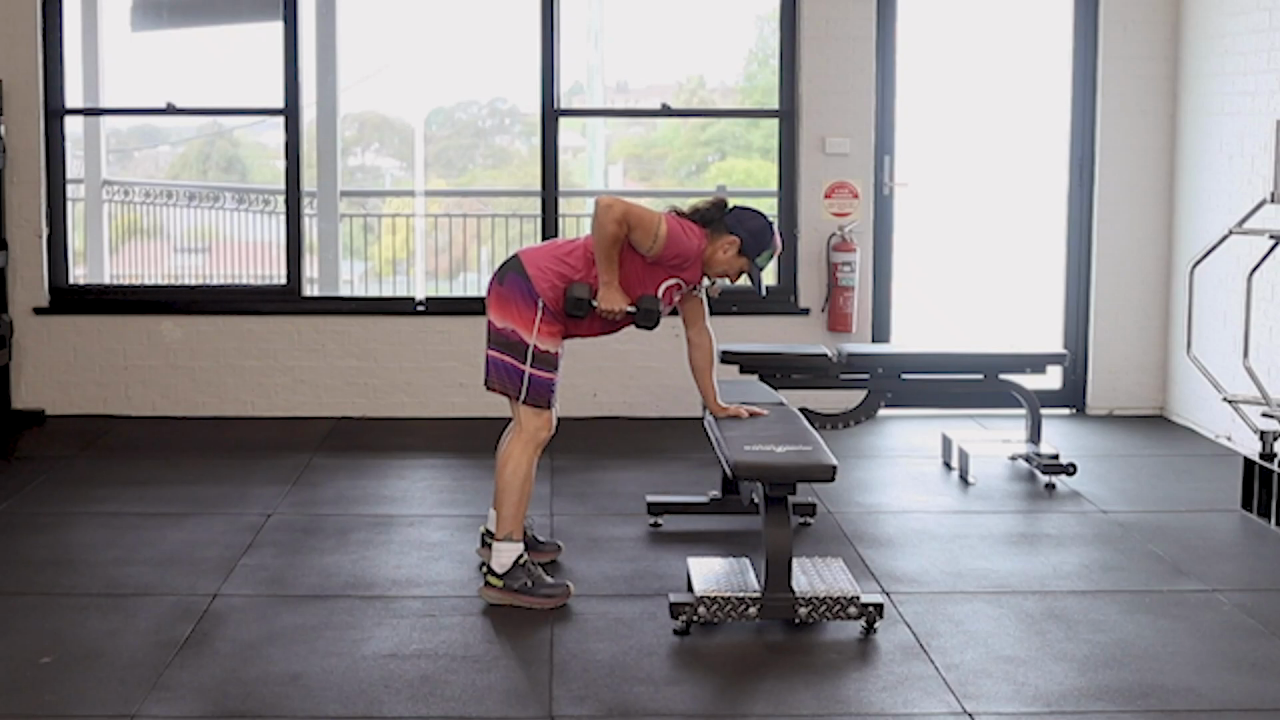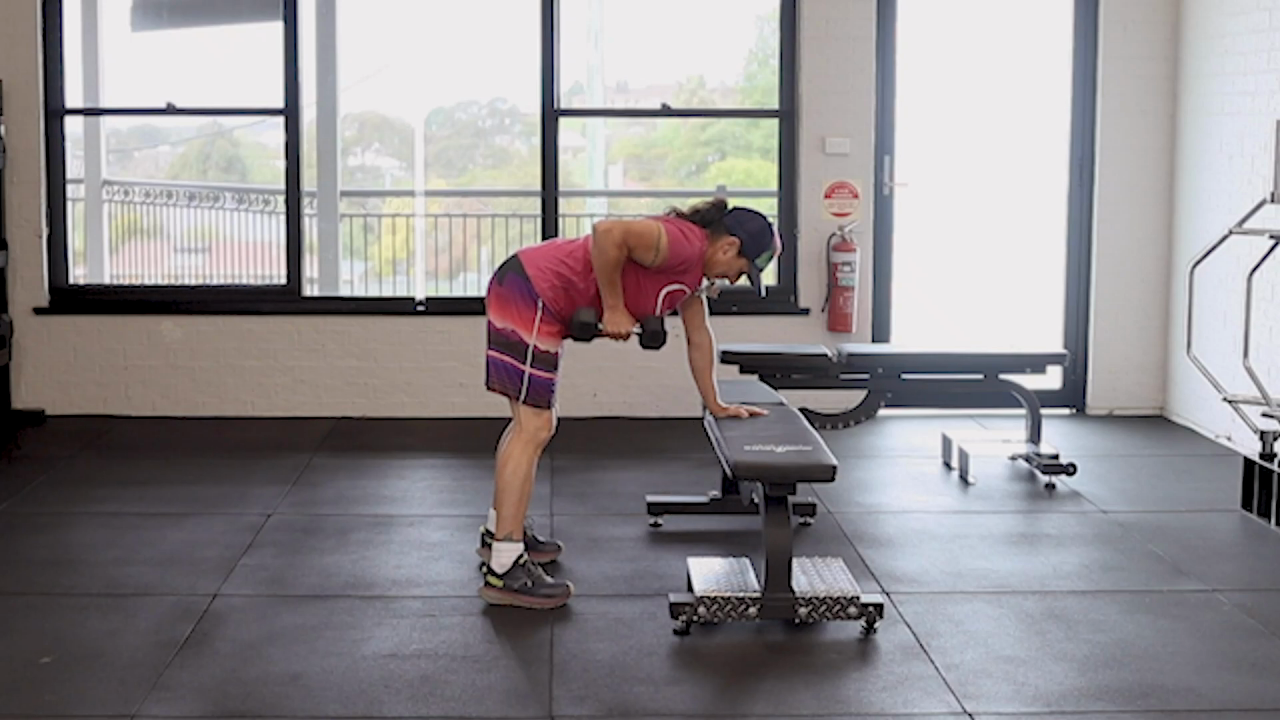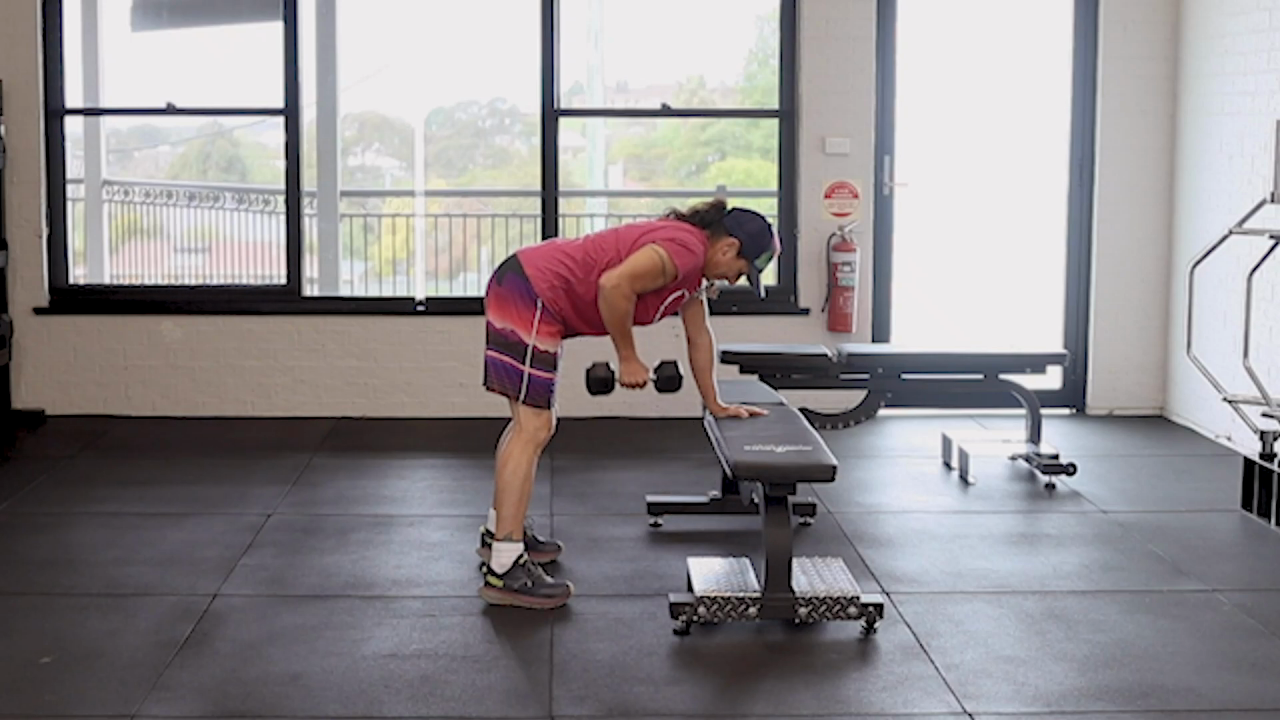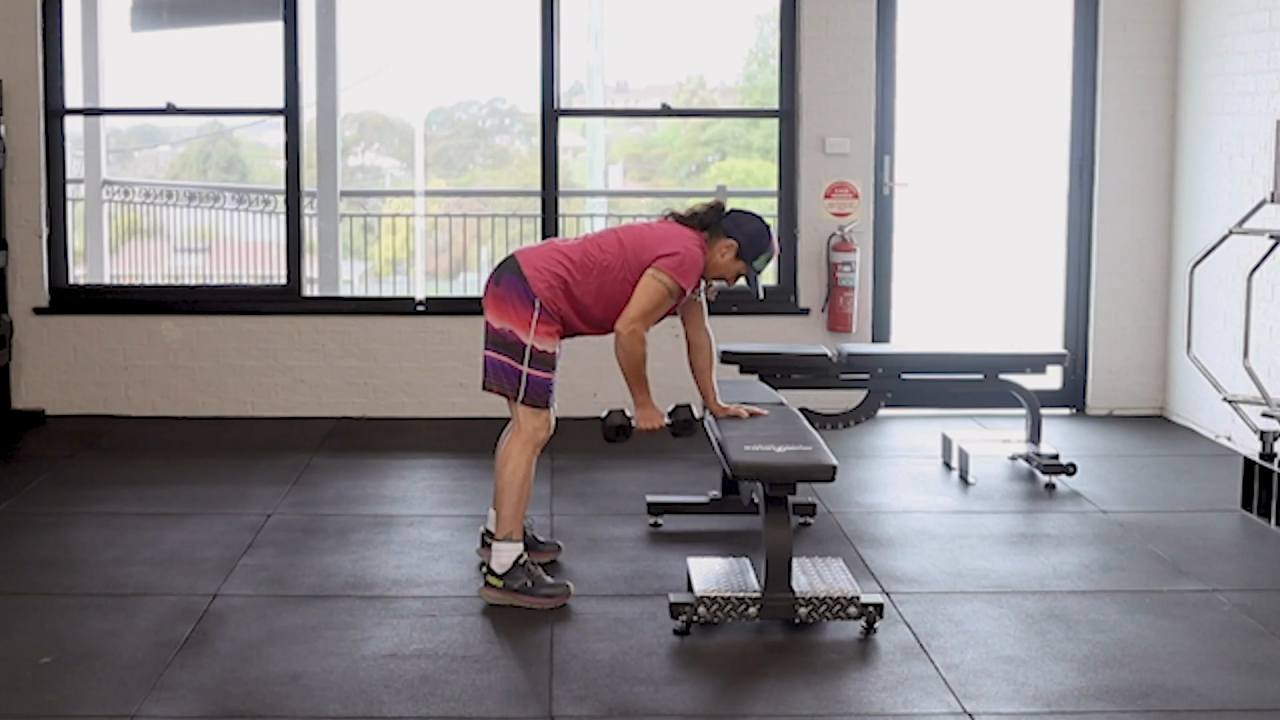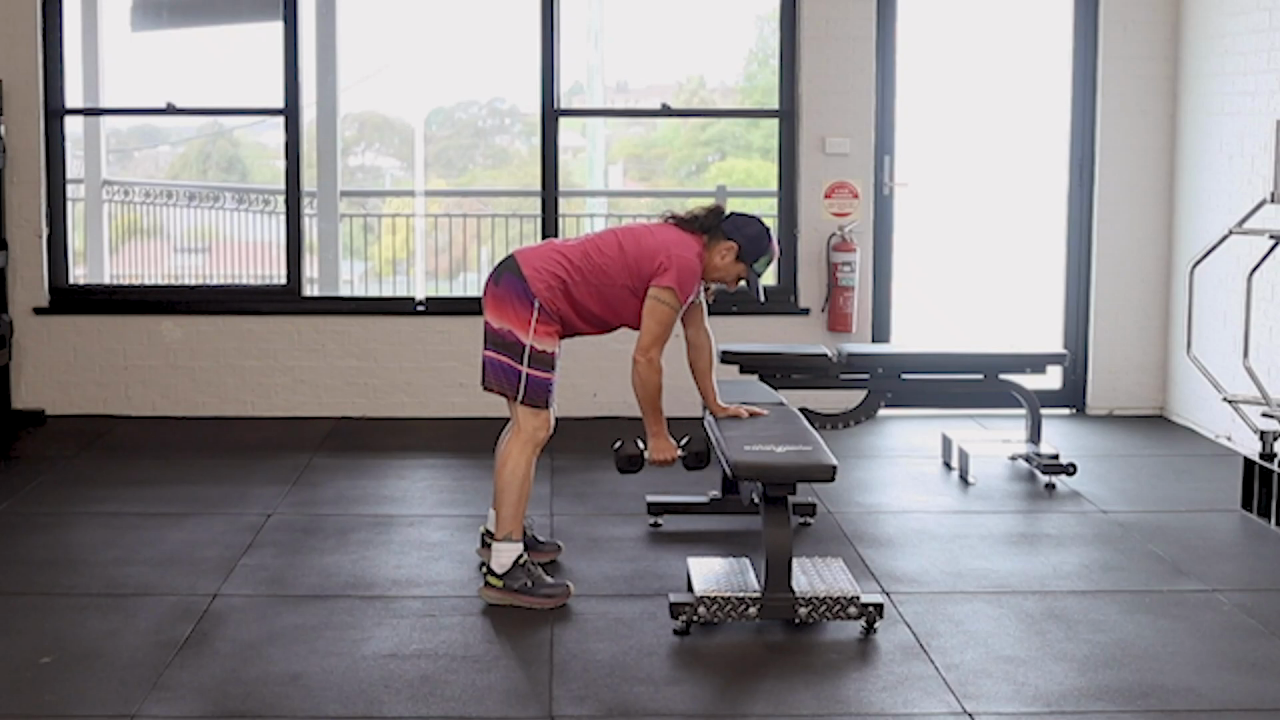
dt=0.3s
person 1, frame 1
left shoulder: (693, 264)
right shoulder: (682, 242)
left elbow: (697, 332)
right elbow: (609, 208)
left wrist: (715, 404)
right wrist: (609, 285)
left hip: (530, 295)
right hip: (529, 293)
left knee: (530, 421)
right knee: (535, 428)
left ankle: (500, 530)
right ankle: (505, 569)
person 1, frame 2
left shoulder: (693, 261)
right shoulder: (683, 245)
left elbow: (697, 333)
right elbow: (606, 232)
left wrist: (714, 404)
right wrist: (614, 307)
left hip: (529, 293)
right hip: (529, 294)
left knee: (530, 421)
right knee: (534, 429)
left ankle: (500, 530)
right ankle: (504, 569)
person 1, frame 3
left shoulder: (692, 259)
right shoulder: (685, 251)
left elbow: (698, 334)
right elbow: (613, 285)
left wrist: (715, 404)
right wrist: (628, 360)
left hip: (526, 293)
right hip: (528, 294)
left knee: (531, 421)
right knee: (534, 429)
left ankle: (500, 530)
right ankle: (505, 569)
person 1, frame 4
left shoulder: (689, 252)
right shoulder: (685, 257)
left elbow: (698, 333)
right elbow: (628, 332)
left wrist: (715, 404)
right wrist: (644, 404)
left hip: (521, 289)
right hip: (527, 295)
left knee: (529, 422)
right knee: (533, 430)
left ankle: (501, 529)
right ankle: (504, 570)
person 1, frame 5
left shoulder: (688, 251)
right shoulder: (683, 263)
left elbow: (697, 333)
right elbow: (645, 357)
left wrist: (715, 405)
right wrist: (657, 435)
left hip: (520, 288)
right hip: (528, 296)
left knee: (529, 421)
right knee: (532, 429)
left ankle: (500, 530)
right ankle: (504, 569)
